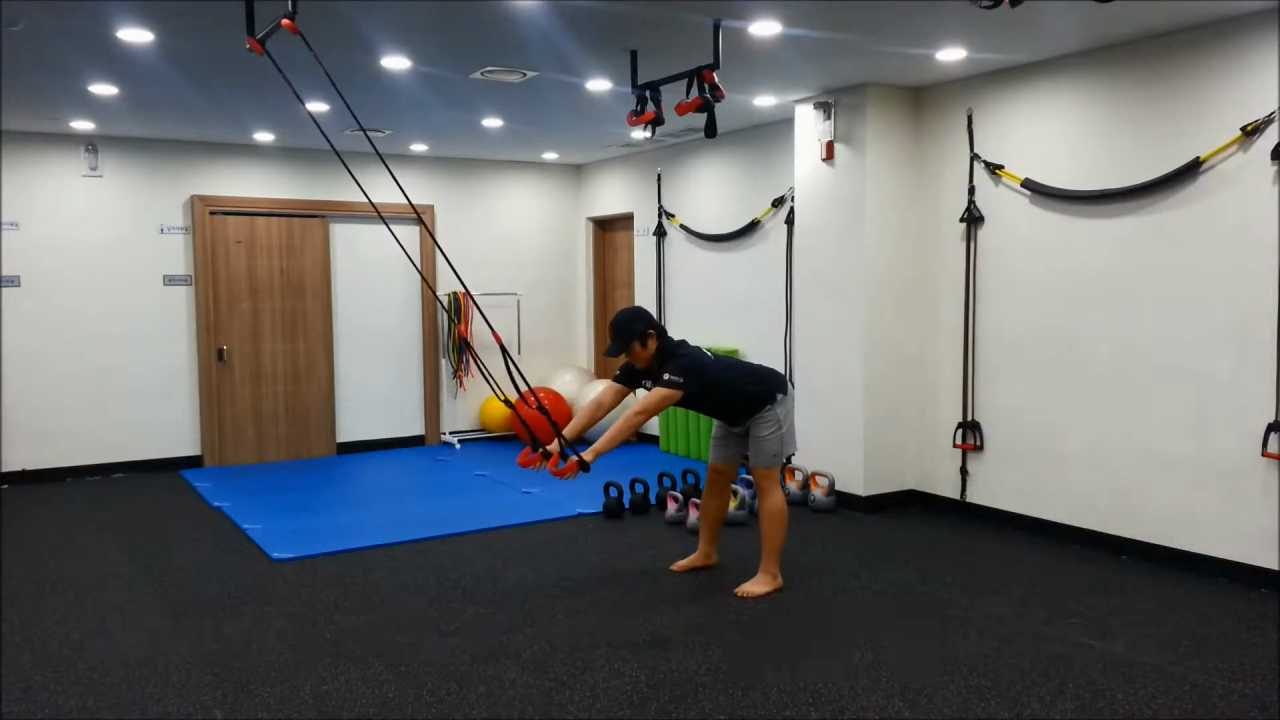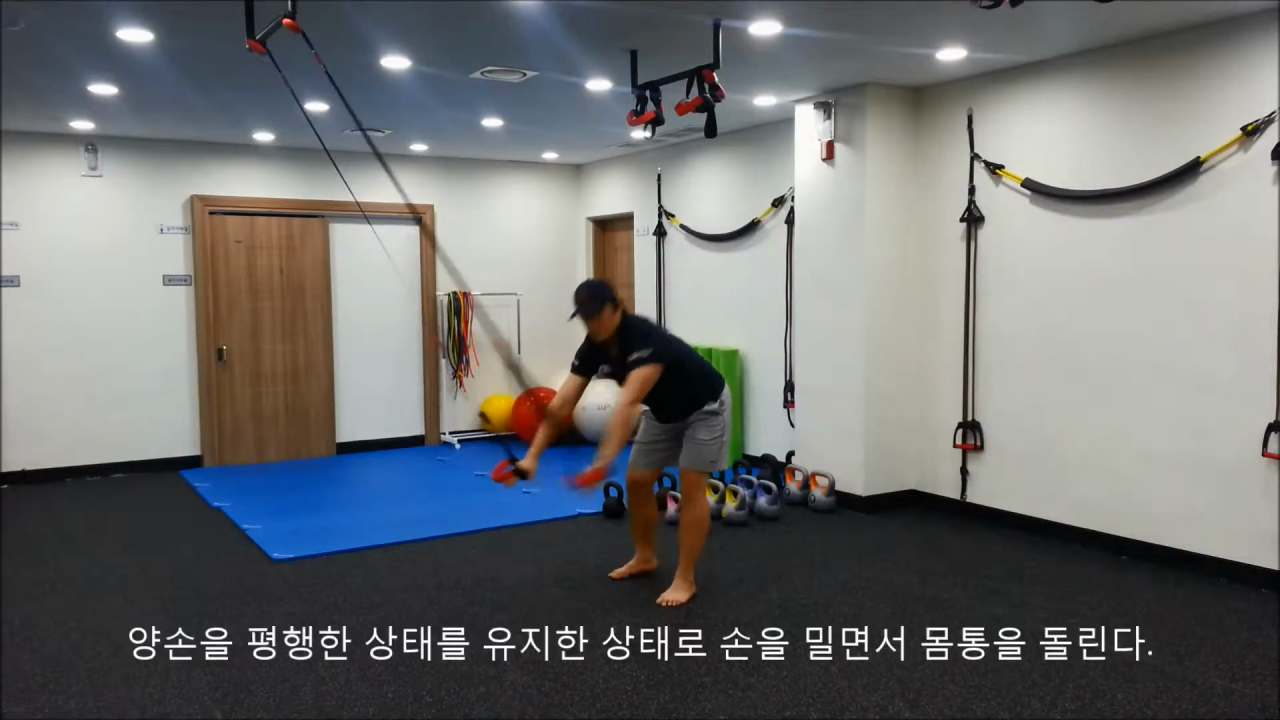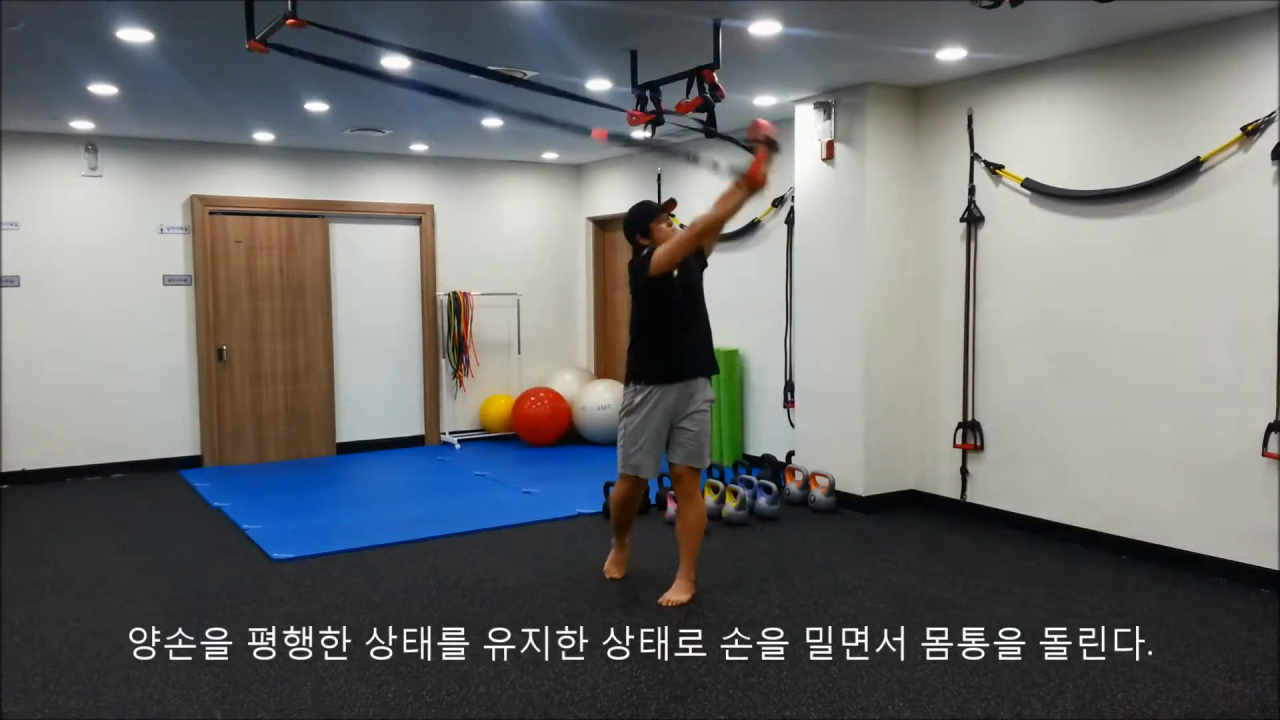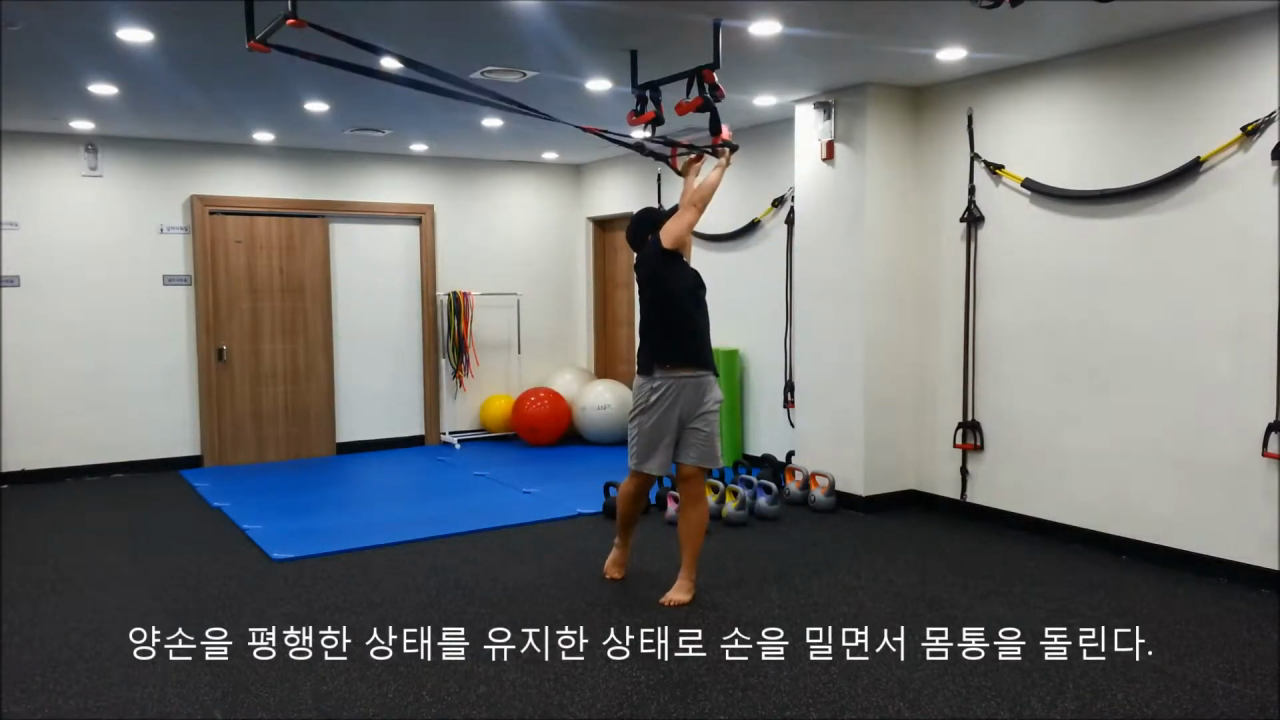
dt=0.5s
person 1, frame 1
left shoulder: (684, 363)
right shoulder: (641, 366)
left elbow: (640, 414)
right elbow: (601, 404)
left wrist: (591, 454)
right wrist: (558, 443)
left hip: (768, 402)
right hip: (734, 411)
left knee: (765, 480)
right knee: (717, 476)
left ankle: (770, 573)
right ankle: (706, 552)
person 1, frame 2
left shoulder: (646, 339)
right shoulder: (592, 350)
left elbow: (627, 403)
right elbow: (564, 402)
left wrist: (604, 460)
right wrist: (533, 455)
left hip: (704, 405)
right hip: (662, 413)
left knee: (691, 487)
right knee: (638, 483)
left ankle: (684, 580)
right ankle: (644, 557)
person 1, frame 3
left shoulder: (690, 262)
right shoulder: (642, 265)
left elbow: (719, 217)
right elbow: (697, 229)
left wrist: (752, 171)
right wrist: (748, 183)
left hip: (693, 388)
right hip: (647, 390)
left knee: (687, 480)
right knee: (632, 480)
left ankle: (686, 578)
right ankle: (619, 546)
person 1, frame 4
left shoulder: (678, 263)
right shoulder: (652, 259)
left elbow: (688, 213)
right elbow: (692, 209)
left wrist: (691, 172)
right wrist: (721, 164)
left hip: (701, 383)
right hip: (660, 383)
left knee: (692, 481)
right knee: (641, 476)
left ankle: (687, 578)
right ankle: (621, 546)
